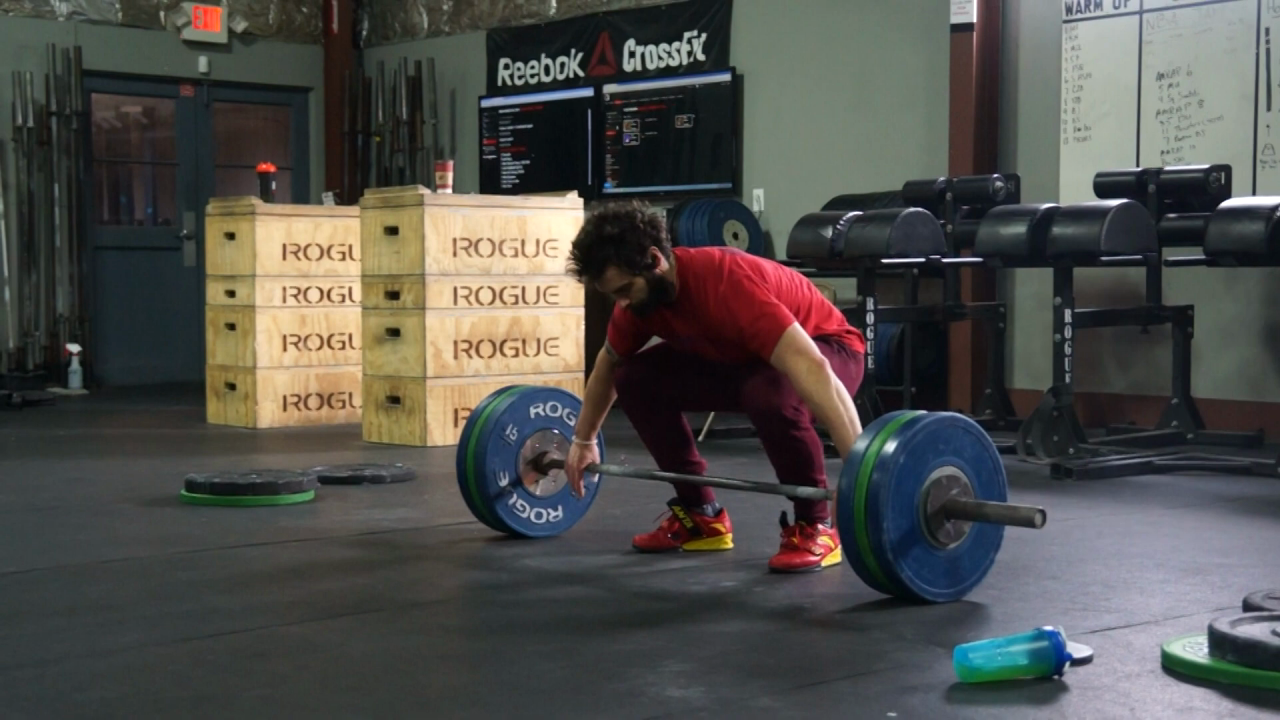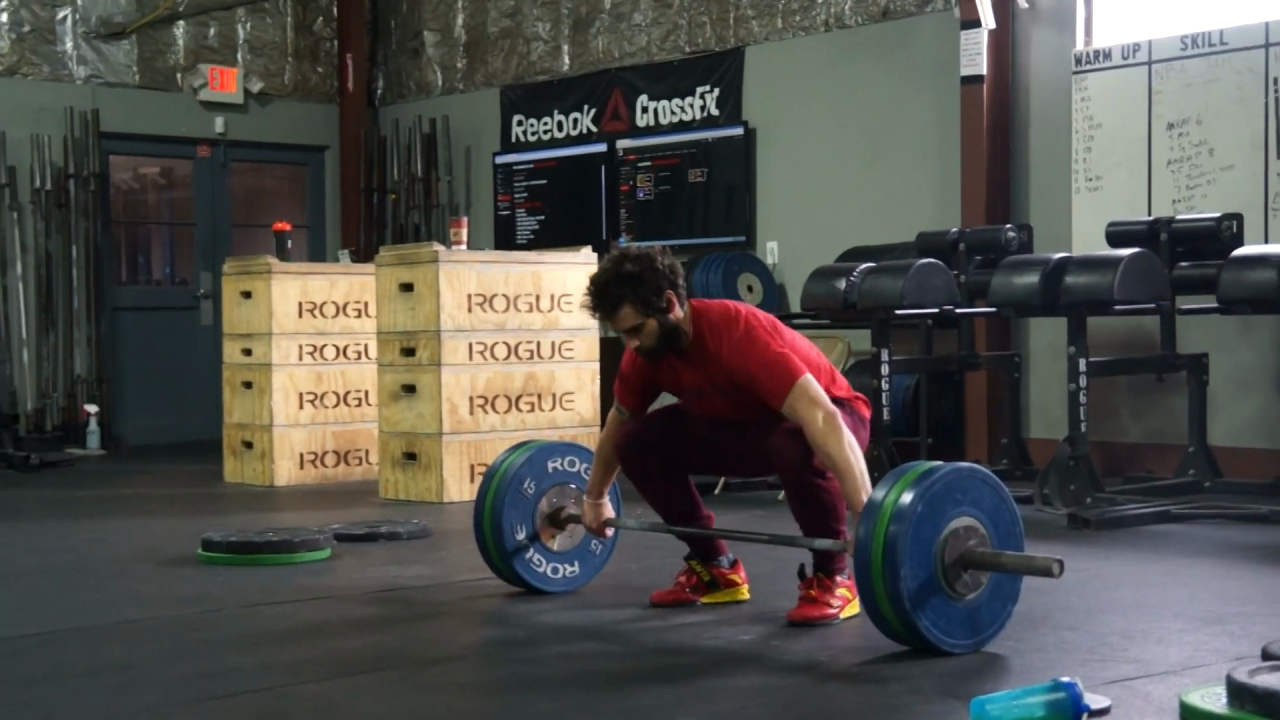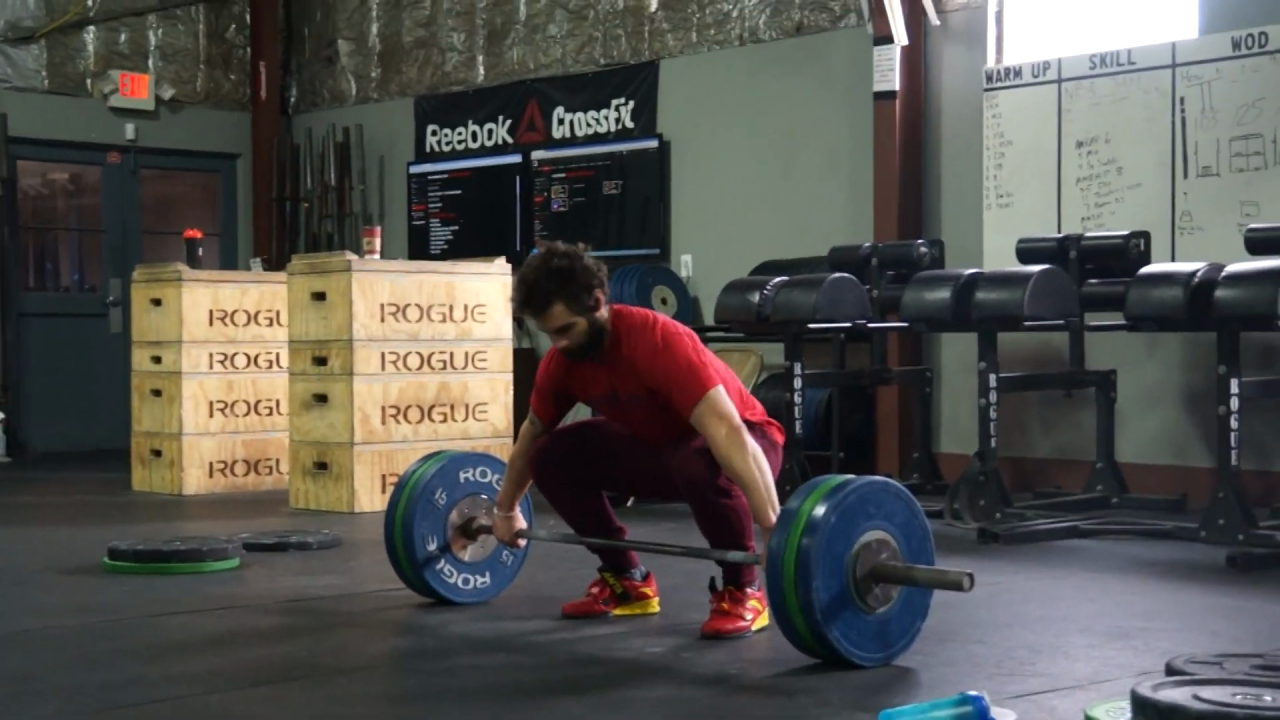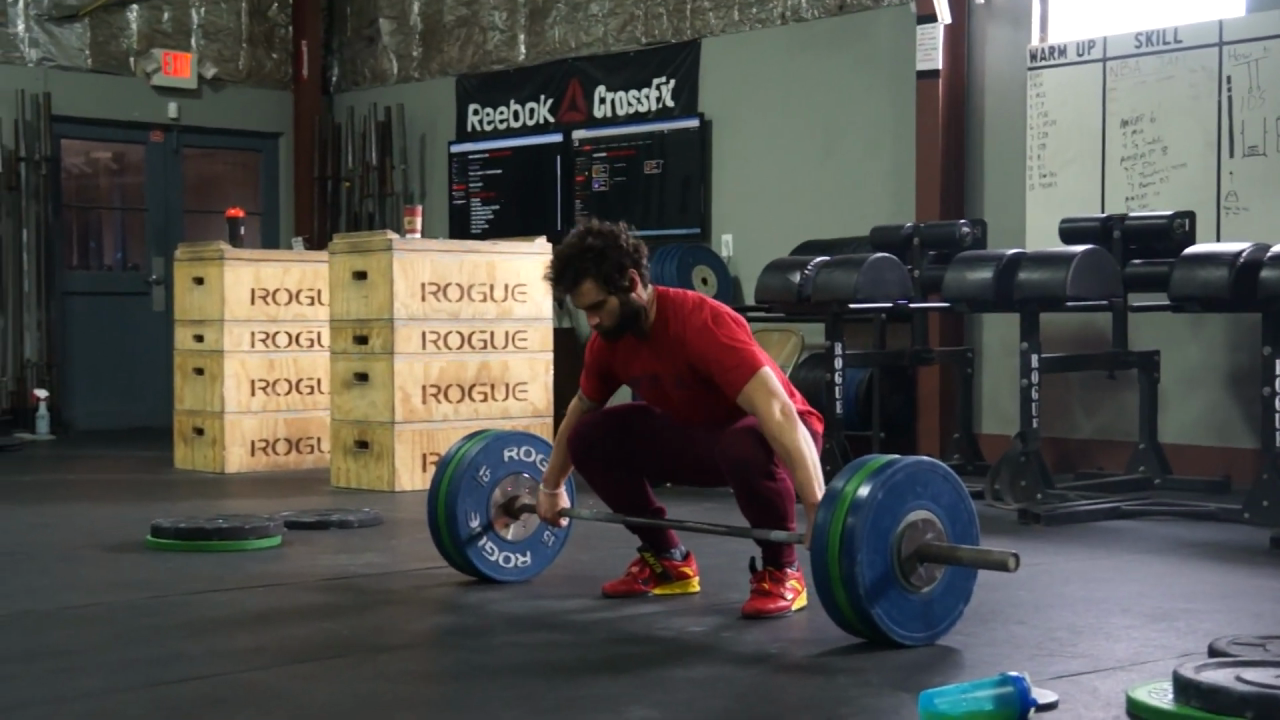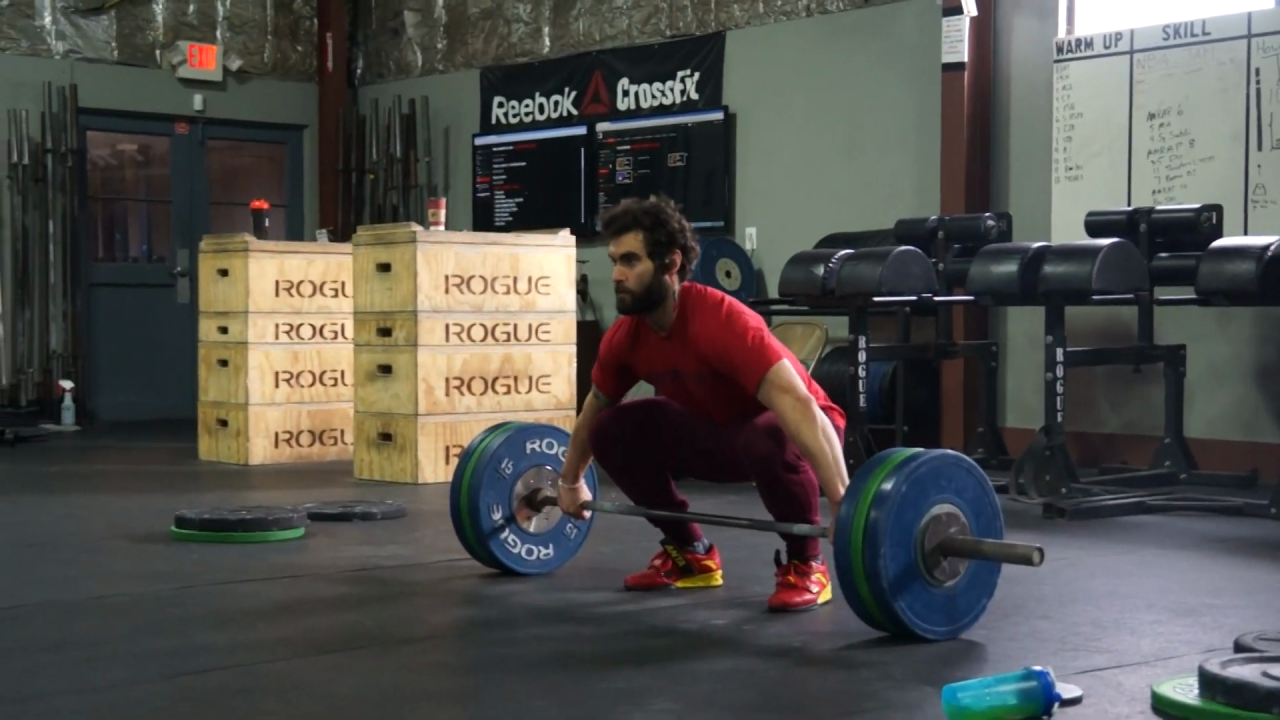
dt=1s
person 1, frame 1
left shoulder: (724, 283)
right shoulder: (636, 296)
left elbow: (810, 369)
right elbow: (608, 364)
right wrist: (583, 441)
left hip: (825, 349)
left knee: (771, 398)
right knee: (635, 379)
left ankle: (814, 527)
right ankle: (700, 514)
person 1, frame 2
left shoulder: (739, 334)
right shoulder: (646, 351)
left elbow: (821, 418)
right elbow: (618, 421)
right wrist: (595, 498)
left hip: (828, 414)
left knee: (800, 448)
right knee: (635, 444)
left ankle: (831, 579)
right ankle: (715, 567)
person 1, frame 3
left shoulder: (658, 341)
right shoulder: (562, 360)
left elbow: (727, 433)
right elbow: (532, 432)
left wrist: (777, 533)
right wrist: (506, 511)
left hip: (745, 442)
right hip: (659, 445)
left knee: (702, 465)
right knee: (550, 456)
left ankle: (742, 591)
right ankle: (626, 579)
person 1, frame 4
left shoulder: (702, 324)
right shoulder: (607, 340)
left elbow: (777, 412)
right elbow: (582, 409)
left wrist: (819, 511)
right wrist: (551, 487)
left hip: (771, 437)
right hip: (696, 435)
left knee: (746, 449)
right knee: (589, 438)
left ankle: (781, 571)
right ankle: (667, 559)
person 1, frame 5
left shoulder: (720, 322)
right shoulder: (625, 337)
left elbow: (797, 406)
right elbow: (597, 404)
left wrist: (843, 504)
right wrist: (571, 482)
left hip: (792, 429)
right hip: (718, 428)
left knee: (768, 444)
right knee: (610, 431)
left ankle: (806, 564)
right ankle: (690, 552)
